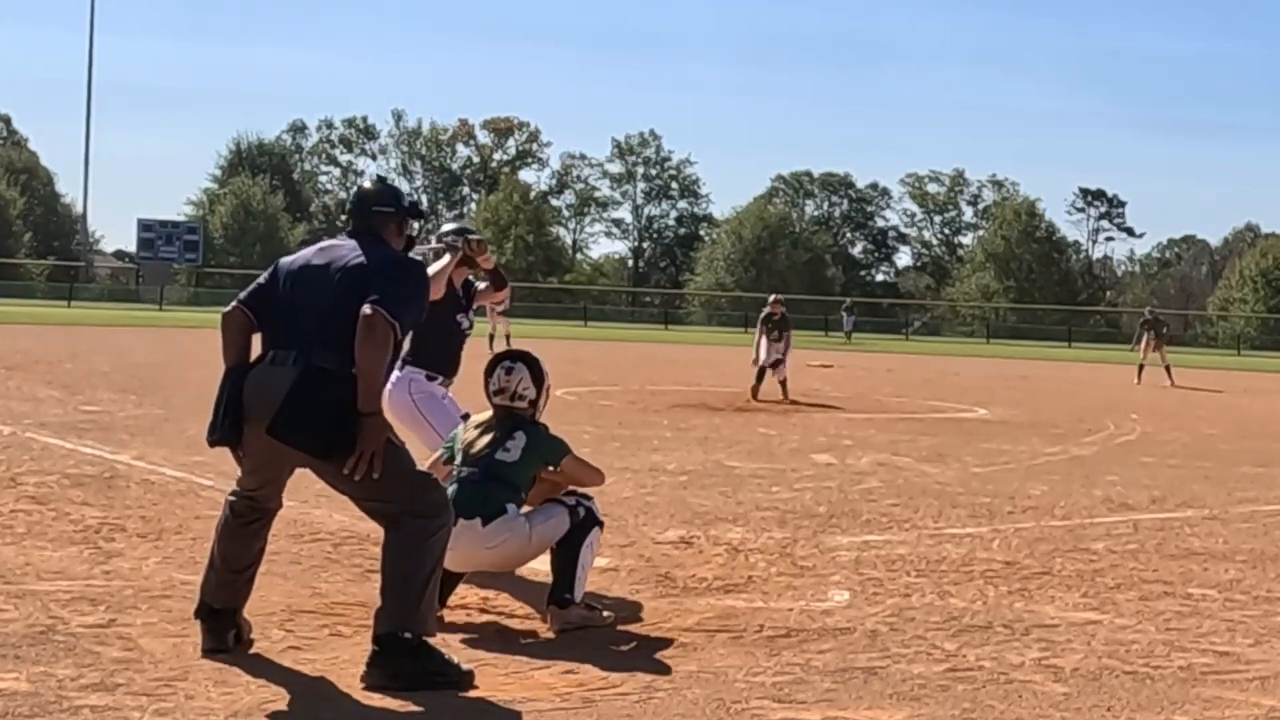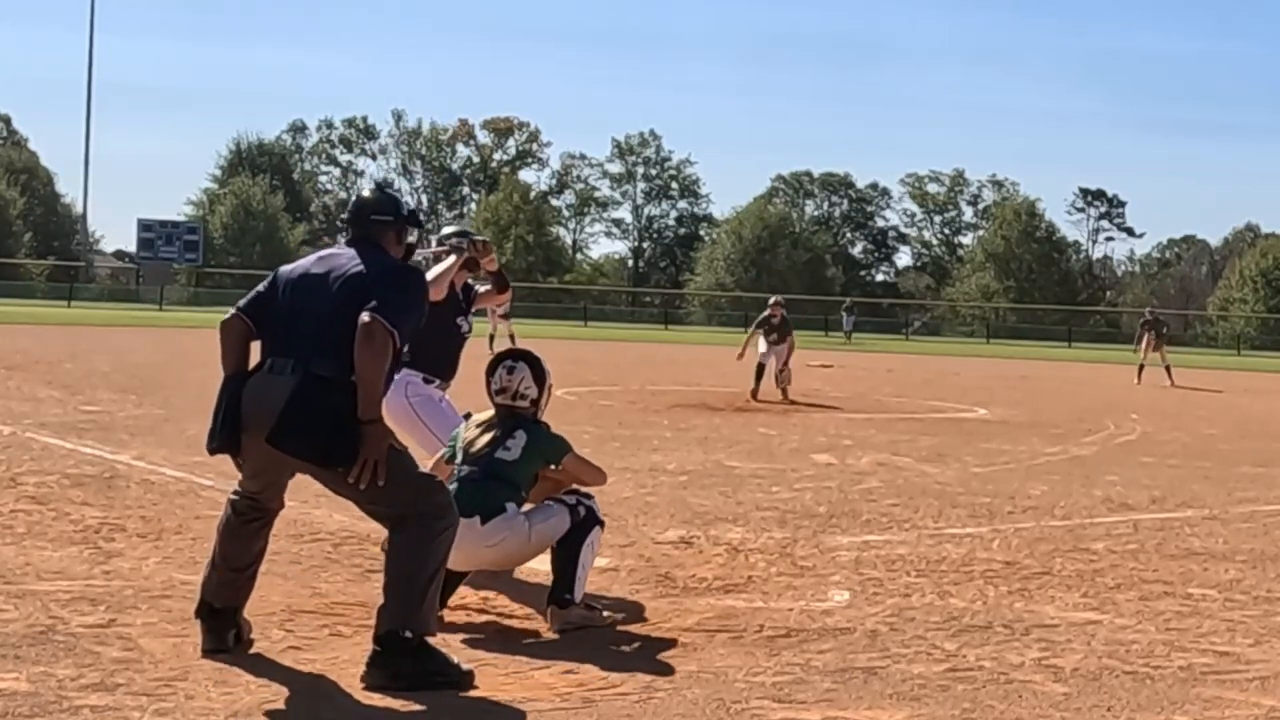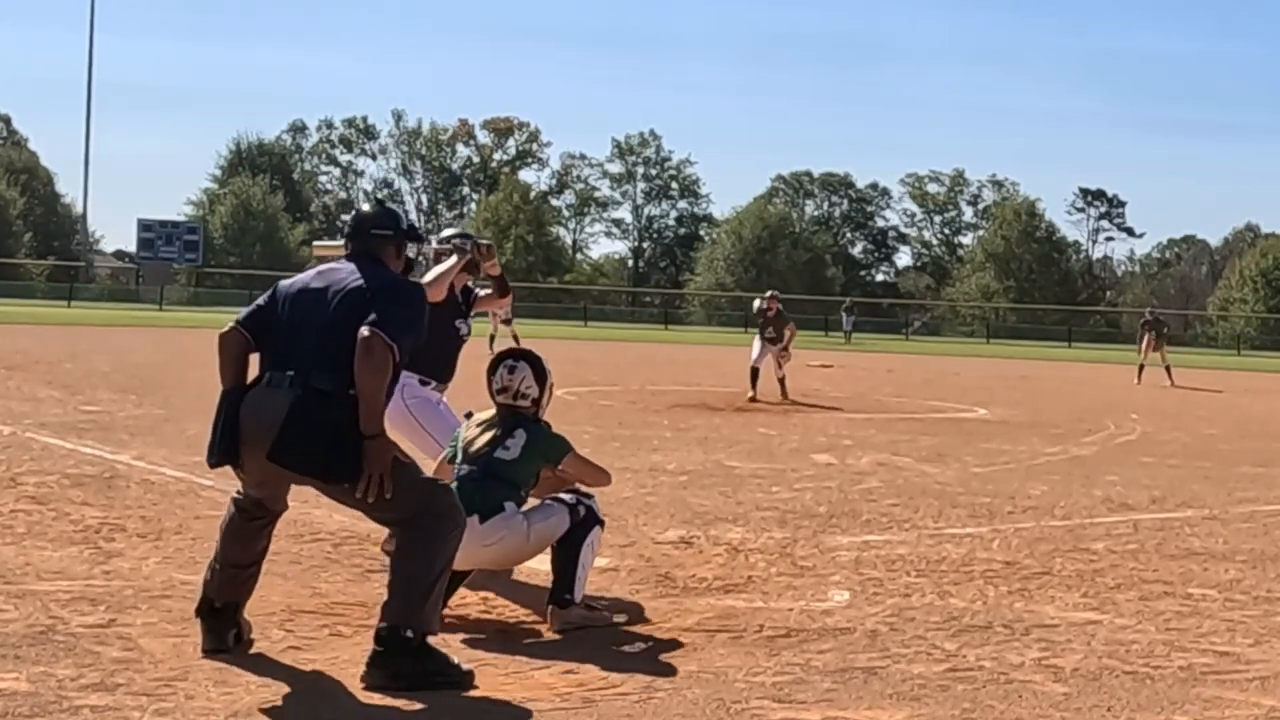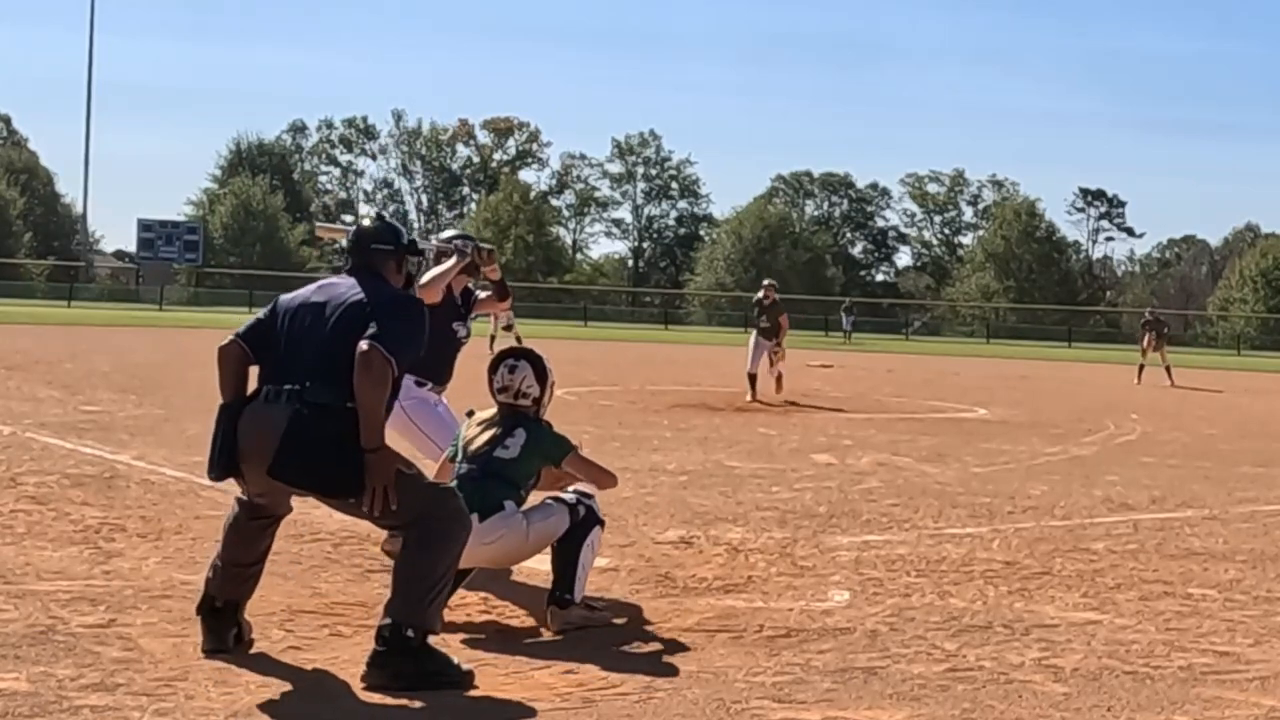
dt=0.1s
person 1, frame 1
left shoulder: (295, 260)
right shoulder: (401, 267)
left elbow: (235, 317)
right elbow: (373, 324)
left wrist: (241, 395)
right wrist: (369, 414)
left hip: (261, 403)
right hip: (323, 408)
left knee: (251, 502)
right knee: (423, 510)
left ankle: (219, 618)
right ankle: (398, 648)
person 1, frame 2
left shoulder: (294, 269)
right shoulder: (400, 275)
left elbow: (233, 324)
right elbow: (372, 333)
left wrist: (240, 401)
right wrist: (370, 422)
left hip: (260, 410)
right hip: (323, 415)
left knee: (253, 503)
right knee: (427, 512)
left ankle: (219, 618)
right ankle: (399, 648)
person 1, frame 3
left shoulder: (295, 284)
right shoulder: (399, 290)
left elbow: (232, 337)
right elbow: (372, 346)
left wrist: (241, 417)
right wrist: (372, 436)
left hip: (257, 425)
right hip: (322, 427)
left knee: (256, 503)
right knee: (436, 512)
left ankle: (219, 617)
right ankle: (399, 647)
person 1, frame 4
left shoulder: (295, 298)
right shoulder: (399, 305)
left elbow: (231, 349)
right elbow: (371, 360)
left wrist: (241, 428)
right wrist: (373, 450)
left hip: (257, 439)
right hip: (322, 441)
left knee: (260, 505)
right knee: (443, 515)
left ankle: (220, 618)
right ankle: (400, 647)
person 2, frame 1
left shoulder: (468, 427)
right shoulder: (537, 437)
left elbow: (429, 478)
right elbow: (596, 478)
right wrist: (546, 475)
left hip: (449, 546)
right hip: (496, 542)
right knee: (582, 510)
right ankle: (566, 606)
person 2, frame 2
left shoulder: (470, 426)
right shoulder: (539, 435)
left elbow: (433, 478)
right elbow: (598, 477)
right wrist: (550, 474)
right hip: (494, 540)
right knee: (583, 508)
right ankle: (566, 606)
person 2, frame 3
left shoulder: (471, 426)
right shoulder: (539, 435)
left elbow: (438, 479)
right elbow: (601, 477)
right wrist: (562, 478)
right hip: (495, 539)
right knee: (581, 507)
right ankle: (566, 606)
person 2, frame 4
left shoulder: (473, 424)
right shoulder: (540, 434)
left elbow: (441, 478)
right elbow: (606, 479)
right wrist: (576, 477)
right hip: (494, 538)
right knee: (582, 507)
right ankle: (566, 606)
person 3, frame 1
left shoulder: (467, 289)
right shoulder: (441, 283)
left elbow: (500, 290)
right elbow: (430, 288)
left wrist: (485, 256)
right wrist: (454, 253)
left hip: (436, 390)
right hip: (413, 388)
person 3, frame 2
left shoulder: (466, 293)
right shoulder: (442, 287)
left elbow: (502, 293)
right elbow: (432, 289)
left wrist: (488, 258)
right wrist: (457, 255)
left hip: (433, 392)
right hip: (411, 390)
person 3, frame 3
left shoulder: (466, 295)
right shoulder: (439, 288)
left elbow: (503, 298)
right elbow: (431, 288)
left wrist: (491, 263)
right wrist: (459, 257)
left hip: (431, 394)
right hip: (408, 393)
person 3, frame 4
left shoulder: (466, 297)
right shoulder: (437, 290)
left elbow: (502, 301)
right elbow: (425, 290)
left wrist: (491, 267)
right wrist: (459, 258)
left hip: (431, 396)
right hip: (407, 395)
